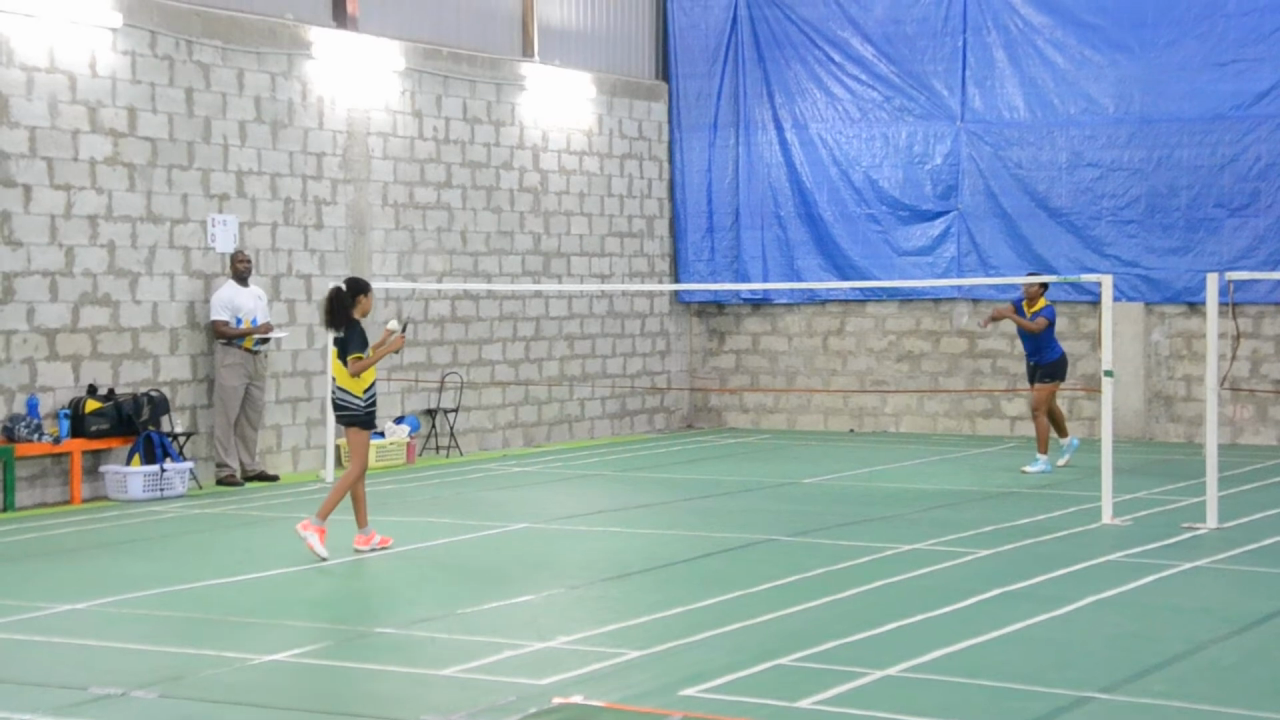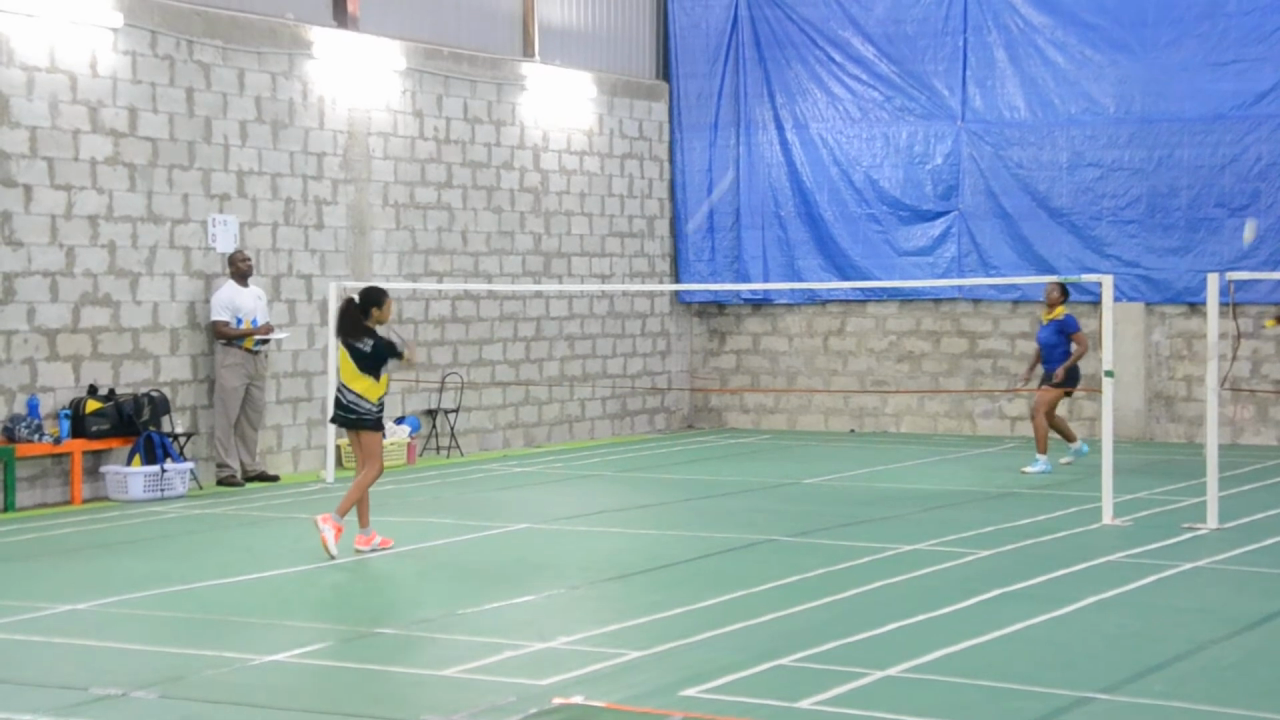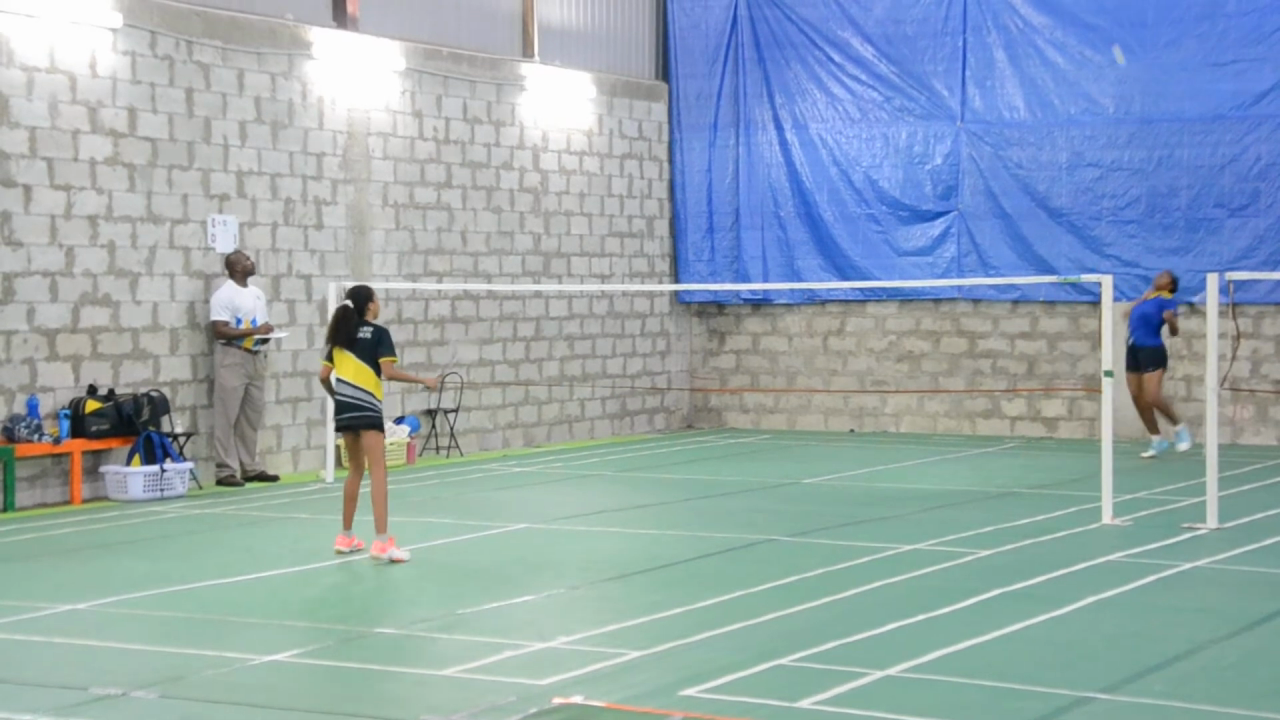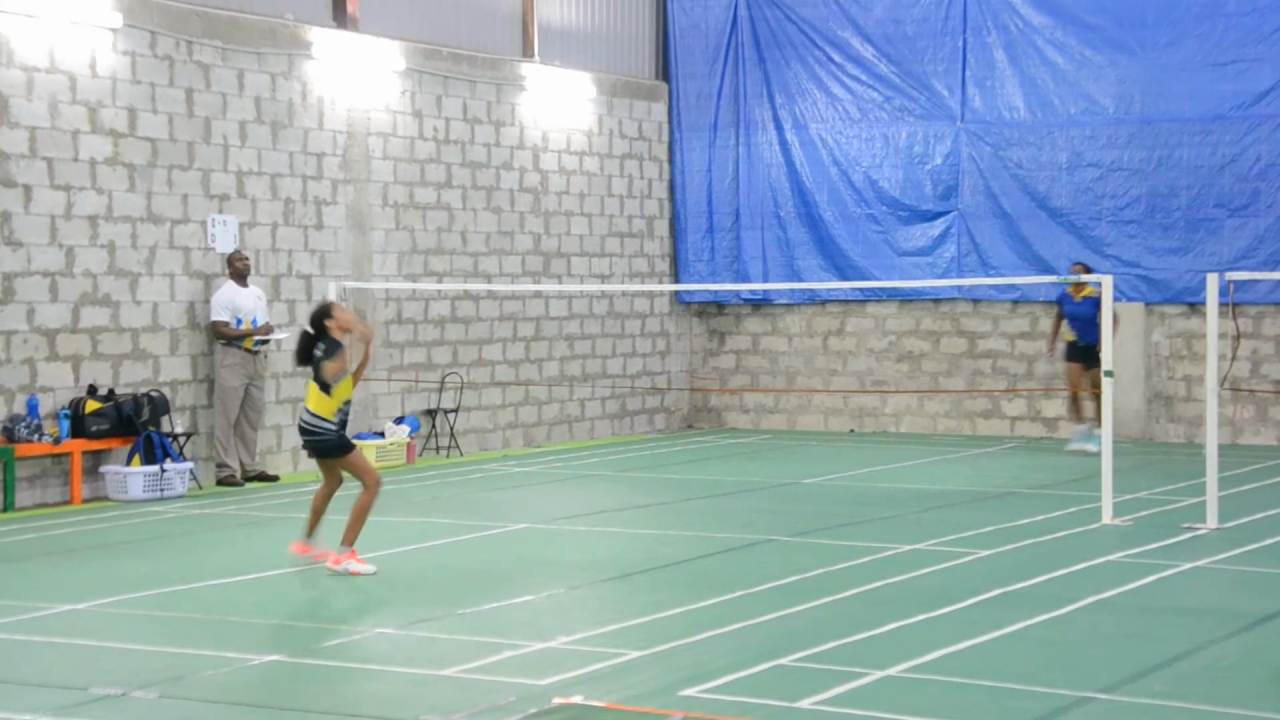
dt=1s
person 1, frame 1
left shoulder: (346, 328)
right shoulder: (354, 329)
right elbow: (354, 369)
left wrist: (381, 343)
right wrist: (388, 350)
left hip: (352, 404)
right hip: (356, 406)
left knee: (359, 469)
right knee: (356, 469)
left ankle: (364, 534)
right ankle: (314, 524)
person 1, frame 2
left shoulder: (349, 332)
right shoulder: (380, 345)
right elbow: (407, 359)
right wrist: (408, 355)
left hip: (347, 406)
right hip: (366, 412)
left knee: (363, 469)
right knee: (373, 469)
left ankle: (365, 534)
right ankle: (333, 520)
person 1, frame 3
left shoulder: (341, 335)
right shoulder: (378, 333)
left elbow: (324, 375)
right elbow: (388, 371)
right wrist: (423, 381)
left hip: (343, 408)
right hip: (367, 408)
left knee: (355, 470)
right knee: (378, 472)
left ankle: (346, 536)
right ankle: (382, 542)
person 1, frame 4
left shoulder: (331, 348)
right shoulder: (332, 348)
left elbow: (352, 381)
right elbow: (329, 374)
left wrist: (367, 349)
right wrist: (355, 340)
left hip: (321, 429)
right hip: (325, 432)
left knee: (332, 482)
right knee: (372, 481)
left ankle: (307, 543)
right ankle: (344, 554)
person 2, frame 1
left shoulder: (259, 293)
right shoulder: (224, 294)
right elbow: (219, 331)
left wrist: (267, 333)
right wrist: (253, 330)
left hip: (257, 357)
right hip: (232, 358)
left knee: (252, 416)
right knee: (228, 416)
left ankle: (251, 467)
right ankle: (225, 470)
person 2, frame 2
left shoulder: (259, 293)
right shoulder: (224, 295)
right elbow: (219, 331)
left wrist: (267, 333)
right wrist: (253, 331)
left hip: (257, 357)
right hip: (233, 358)
left knee: (253, 416)
right knee: (228, 417)
left ankle: (251, 467)
right ankle: (226, 471)
person 2, frame 3
left shoulder: (258, 293)
right shoulder: (224, 295)
right elbow: (219, 331)
left wrist: (267, 332)
right wrist: (253, 331)
left hip: (256, 357)
right hip: (232, 357)
left knee: (252, 416)
right knee: (228, 417)
left ankle: (251, 467)
right ankle: (225, 471)
person 2, frame 4
left shoulder: (258, 293)
right shoulder: (224, 295)
right elbow: (219, 331)
left wrist: (267, 332)
right wrist: (253, 332)
left hip: (256, 357)
right hip: (232, 358)
left knee: (252, 417)
right knee: (227, 418)
left ankle: (250, 467)
right ankle: (225, 471)
person 3, frame 1
left shoulder: (1047, 309)
right shoulder: (1019, 304)
left elbow: (1035, 328)
right elbow: (1002, 311)
left wrist: (1009, 315)
right wrist: (989, 319)
left hip: (1052, 363)
right hip: (1034, 363)
left knee: (1038, 409)
right knee: (1048, 406)
left ankle: (1042, 461)
right ankle: (1068, 441)
person 3, frame 2
left shoulder: (1066, 320)
right shoulder: (1044, 318)
left elbow: (1083, 346)
left wrist: (1064, 368)
right wrist: (1030, 369)
left hip: (1063, 374)
right hip: (1049, 373)
left knee: (1037, 410)
right knee: (1047, 414)
left ankle: (1041, 461)
right ankle: (1077, 445)
person 3, frame 3
left shoulder: (1166, 301)
right shoulder: (1146, 298)
left elbow: (1174, 331)
right elbow: (1131, 316)
left wrist: (1171, 320)
left hip: (1152, 352)
right hip: (1134, 351)
left knee: (1152, 398)
right knee: (1138, 400)
left ankle: (1180, 429)
right ankle: (1158, 440)
person 3, frame 4
left shoulder: (1096, 296)
right shoulder: (1064, 296)
right elbow: (1058, 318)
right wrist: (1052, 341)
left hip: (1094, 347)
right hip: (1075, 346)
left knee: (1097, 392)
right knee: (1074, 391)
left ankle: (1097, 434)
right ankle: (1082, 431)
